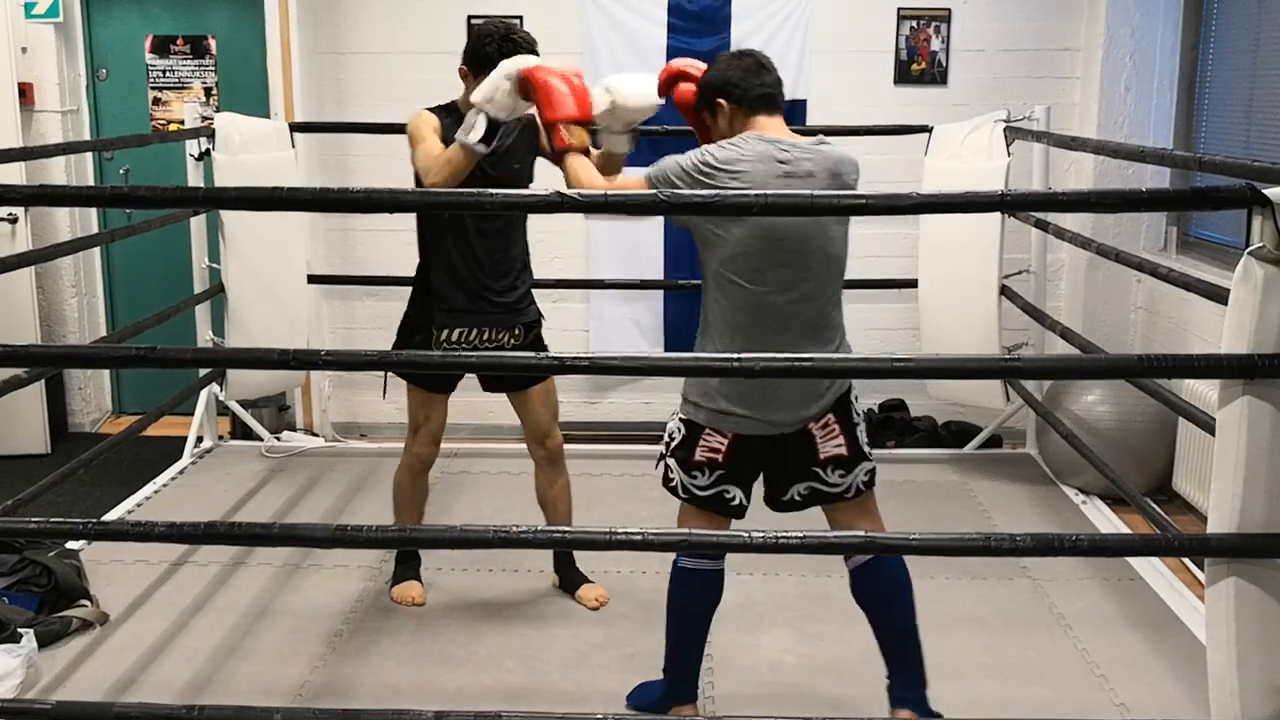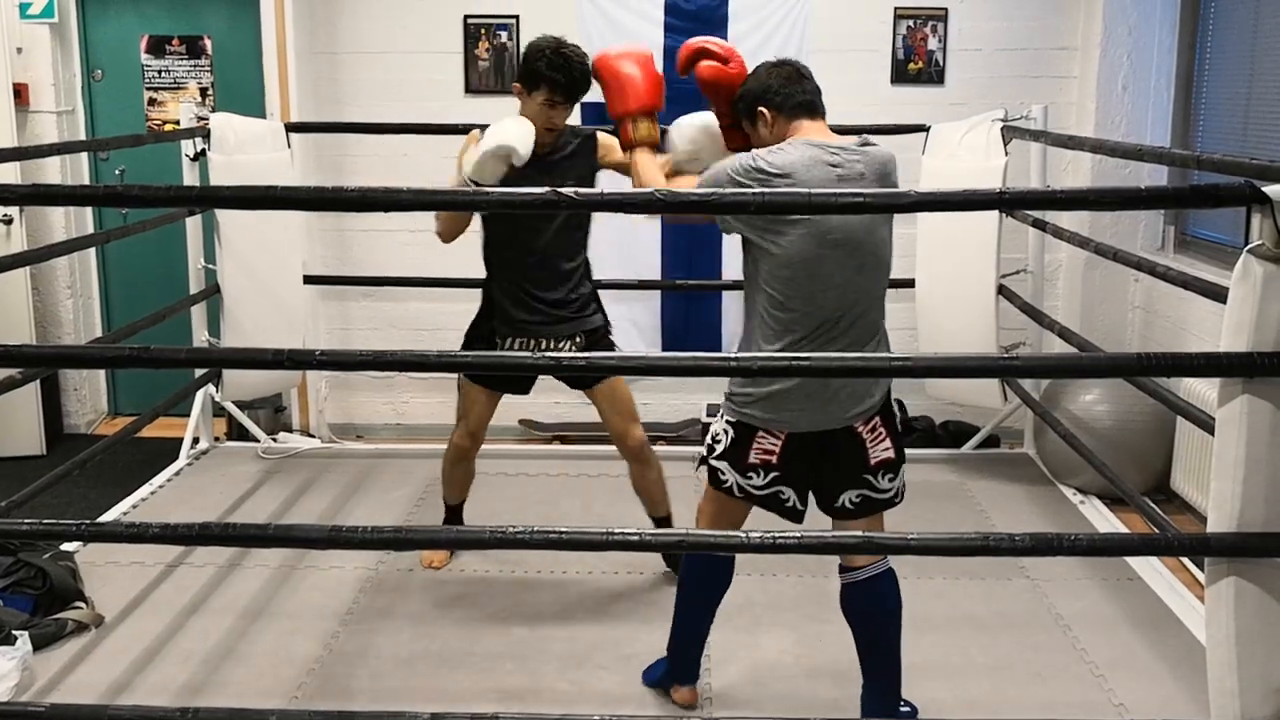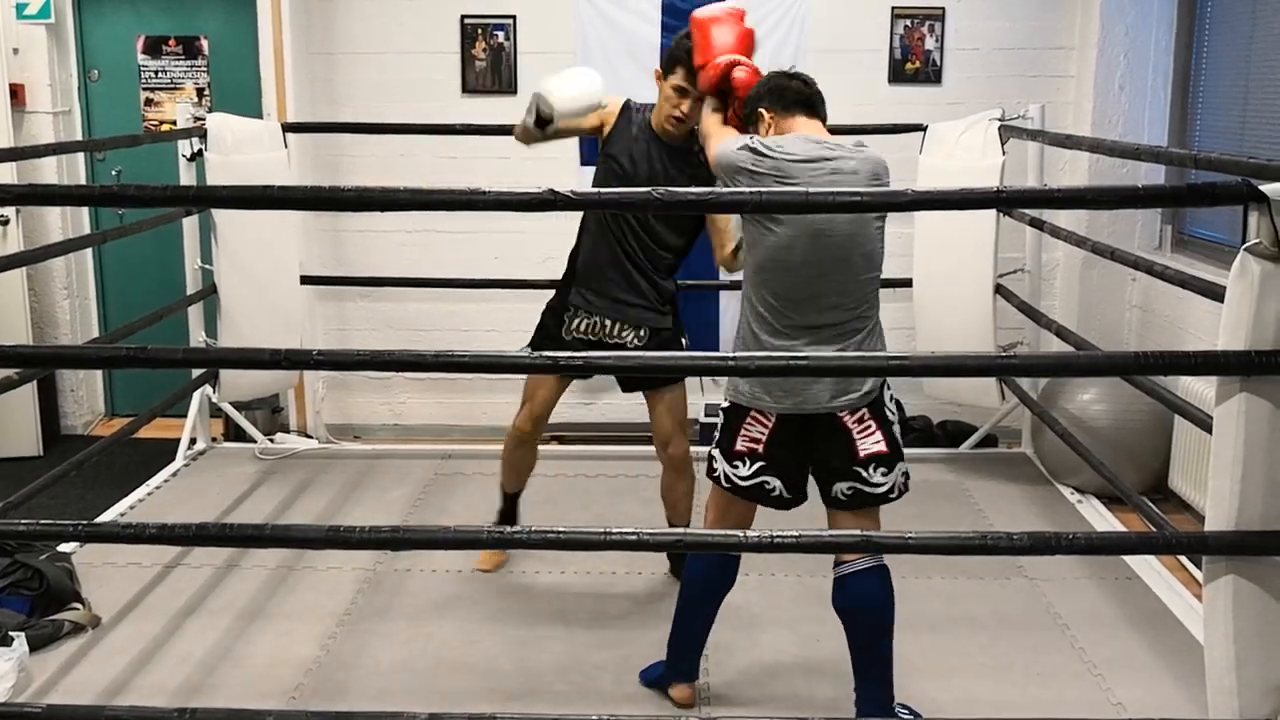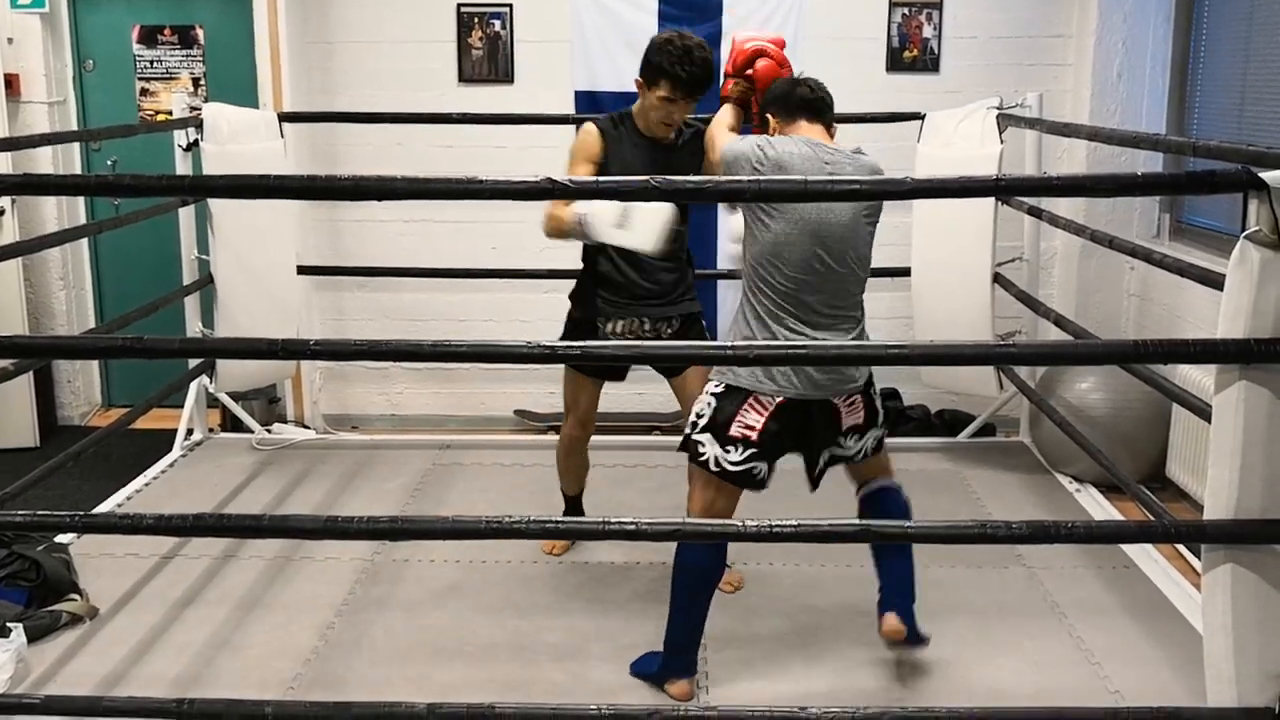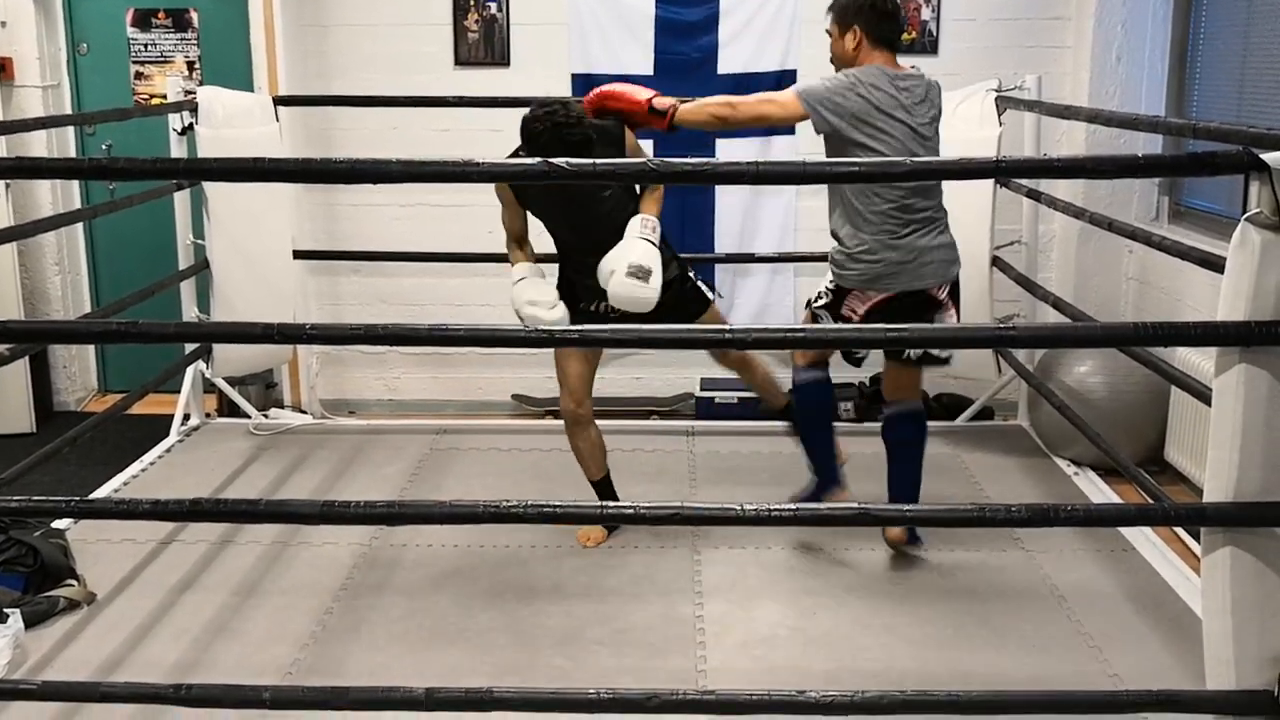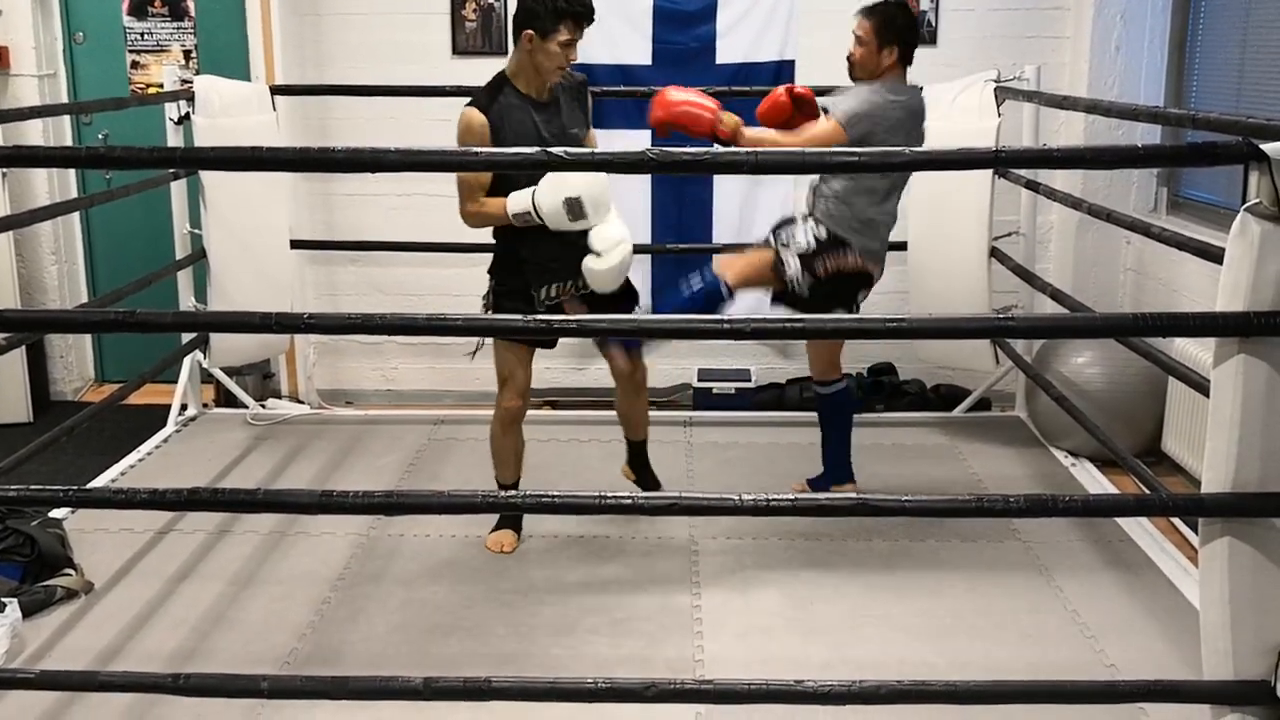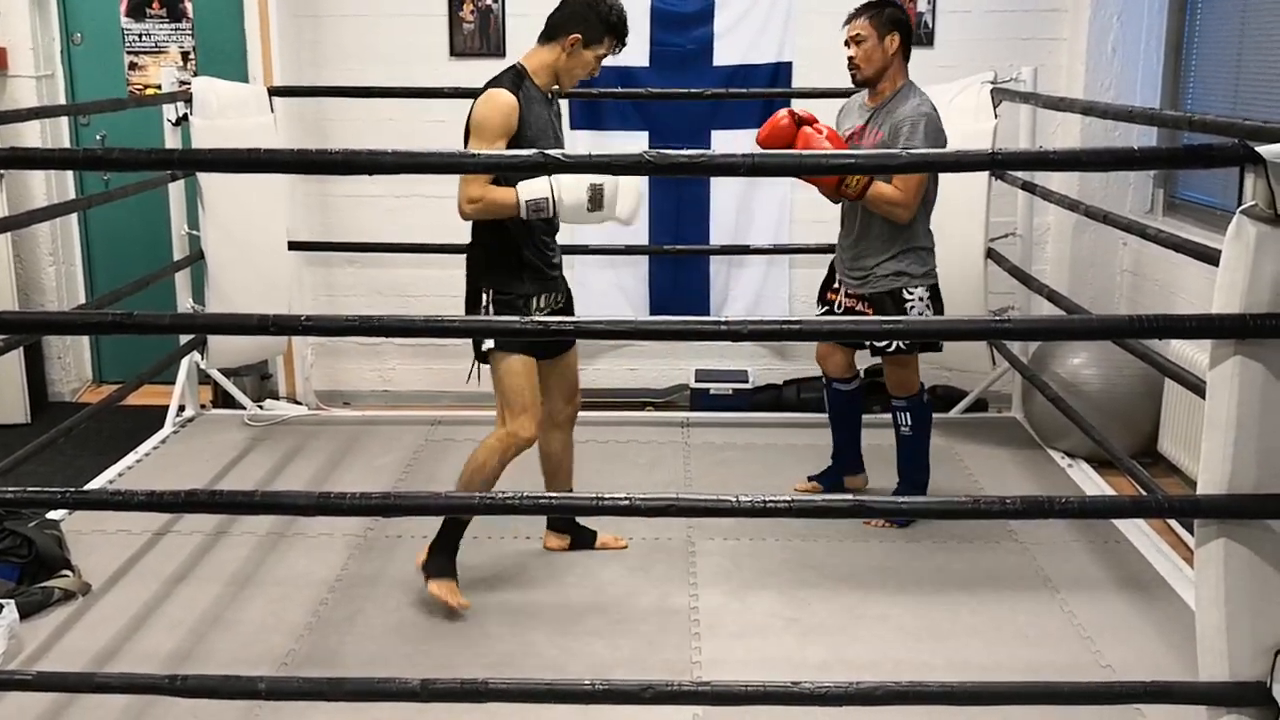
dt=0.7s
person 1, frame 1
left shoulder: (711, 166)
right shoulder: (840, 165)
left elbow: (605, 189)
left wrist: (569, 135)
right wrist: (707, 98)
left hip: (728, 402)
right hip: (821, 395)
left knee: (701, 540)
right knee: (865, 533)
person 1, frame 2
left shoulder: (757, 174)
right shoulder: (881, 164)
left elbow: (658, 195)
right wrist: (733, 101)
left hip: (769, 403)
right hip: (858, 400)
left knee: (712, 531)
right knee: (864, 552)
person 1, frame 3
left shoulder: (752, 161)
right shoulder: (873, 170)
left elbow: (712, 135)
left wrist: (712, 85)
right wrist: (752, 90)
left hip: (764, 394)
right hip: (853, 396)
left knee: (721, 529)
right knee: (859, 545)
person 1, frame 4
left shoulder: (763, 157)
right shoulder: (869, 175)
left elbow: (718, 139)
left wrist: (736, 94)
right wrist: (778, 83)
left hip: (757, 375)
right hip: (841, 373)
left knee: (708, 512)
right knee: (877, 477)
left ankle: (677, 668)
right ankle: (898, 613)
person 1, frame 5
left shoulder: (839, 90)
right shoulder: (926, 88)
left elbow: (739, 112)
left wrist: (658, 110)
left hip: (868, 272)
right hip: (934, 269)
left knee: (807, 361)
right knee: (905, 394)
left ankle: (826, 482)
right ankle: (900, 519)
person 1, frame 6
left shoulder: (873, 105)
right shoulder: (908, 103)
left elbow: (798, 150)
left wrist: (723, 127)
right wrist: (814, 118)
left hip: (831, 236)
right hip: (859, 251)
left knee: (727, 272)
right knee: (825, 366)
right ankle: (837, 478)
person 1, frame 7
left shoulder: (917, 116)
right shoulder: (851, 107)
left elbow: (903, 206)
right elbow: (838, 191)
left wrist: (844, 174)
right wrist: (808, 149)
left hip: (900, 276)
right hip: (850, 265)
left knee: (901, 382)
right knee: (832, 359)
left ankle: (913, 491)
right ankle: (846, 468)
person 2, frame 1
left shoulder: (533, 126)
right shoulder: (430, 124)
left elbow: (596, 169)
right elbow: (437, 180)
left wrist: (620, 132)
right wrist: (484, 119)
left hip: (512, 315)
right hip: (441, 316)
left knee: (547, 445)
right knee: (422, 449)
left ankle: (566, 566)
right ankle: (407, 561)
person 2, frame 2
left shoulder: (590, 145)
right shoulder: (483, 143)
right elbow: (446, 230)
right wrist: (476, 175)
left hip: (576, 320)
right hip: (505, 321)
left knee: (634, 441)
right knee: (465, 440)
left ankle: (671, 545)
right ankle: (451, 526)
person 2, frame 3
left shoulder: (710, 166)
right shoulder: (619, 116)
right elbow: (527, 137)
right wrist: (543, 113)
left hip: (651, 321)
right hip: (579, 304)
left knee: (675, 450)
right knee: (525, 428)
left ankle: (683, 556)
right ankle: (506, 523)
person 2, frame 4
left shoulder: (697, 142)
right shoulder: (598, 136)
right elbow: (554, 222)
right wrist: (589, 221)
left hip: (675, 307)
right hip: (604, 304)
right knee: (576, 428)
right ankle: (571, 515)
person 2, frame 5
left shoulder: (614, 139)
right shoulder: (514, 180)
left elbow: (654, 185)
right elbow: (518, 240)
left wrist: (642, 234)
right wrist: (527, 281)
left hip: (651, 275)
right hip: (584, 288)
left knee: (734, 355)
right knee: (574, 409)
right ankle: (609, 505)
person 2, frame 6
left shoulder: (575, 89)
right shoulder: (481, 117)
right elbow: (471, 208)
left wrist: (606, 217)
right wrist: (535, 206)
left hip: (588, 264)
right hip: (522, 275)
left knee: (632, 372)
right knee: (512, 403)
left ankle: (639, 466)
right ankle: (510, 512)
person 2, frame 7
left shoulder: (546, 99)
right shoulder: (503, 100)
right elbow: (473, 200)
left wrist: (582, 187)
right wrist: (555, 192)
left hip: (543, 279)
right hip: (503, 286)
left knee: (564, 408)
right knee: (519, 427)
left ankle: (564, 527)
right ankle: (440, 557)
